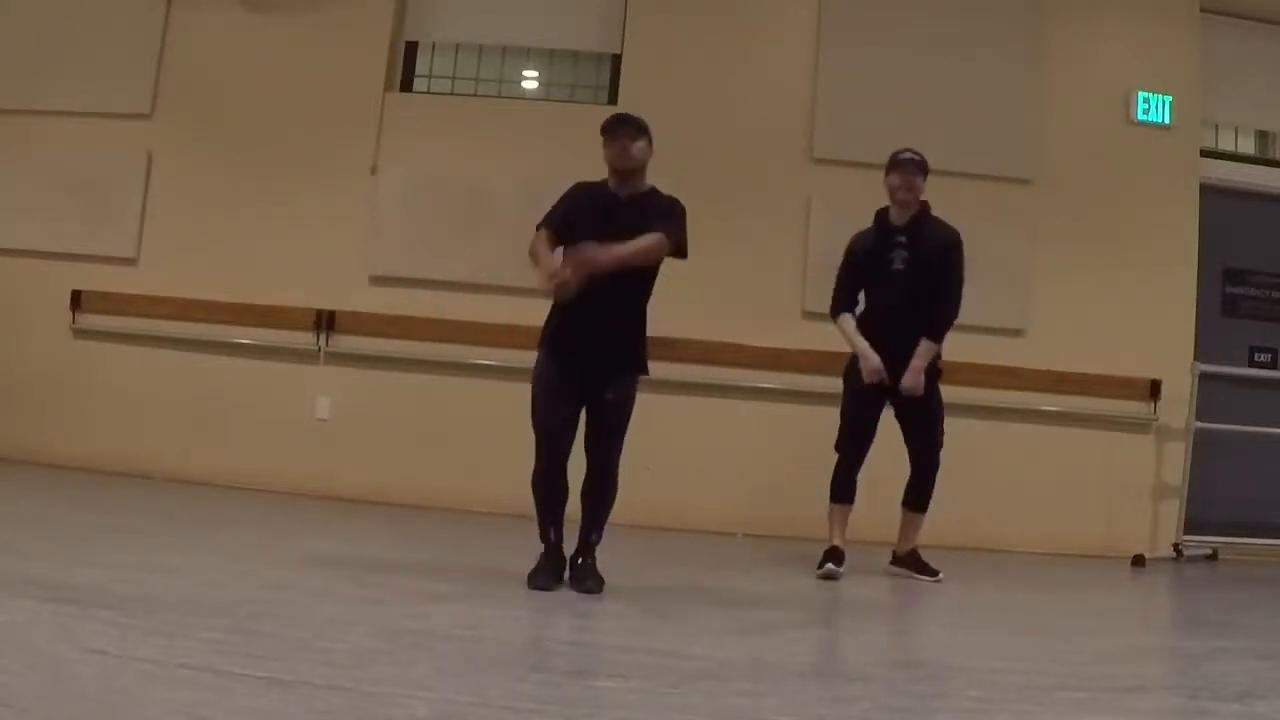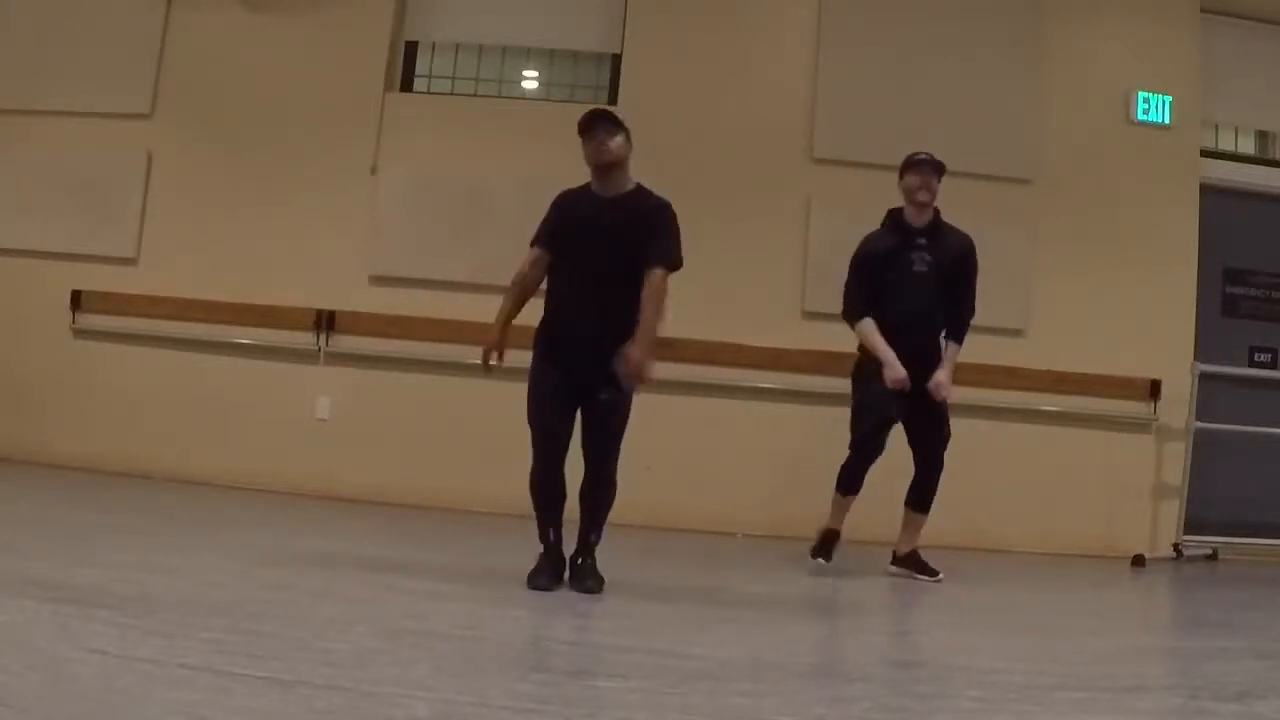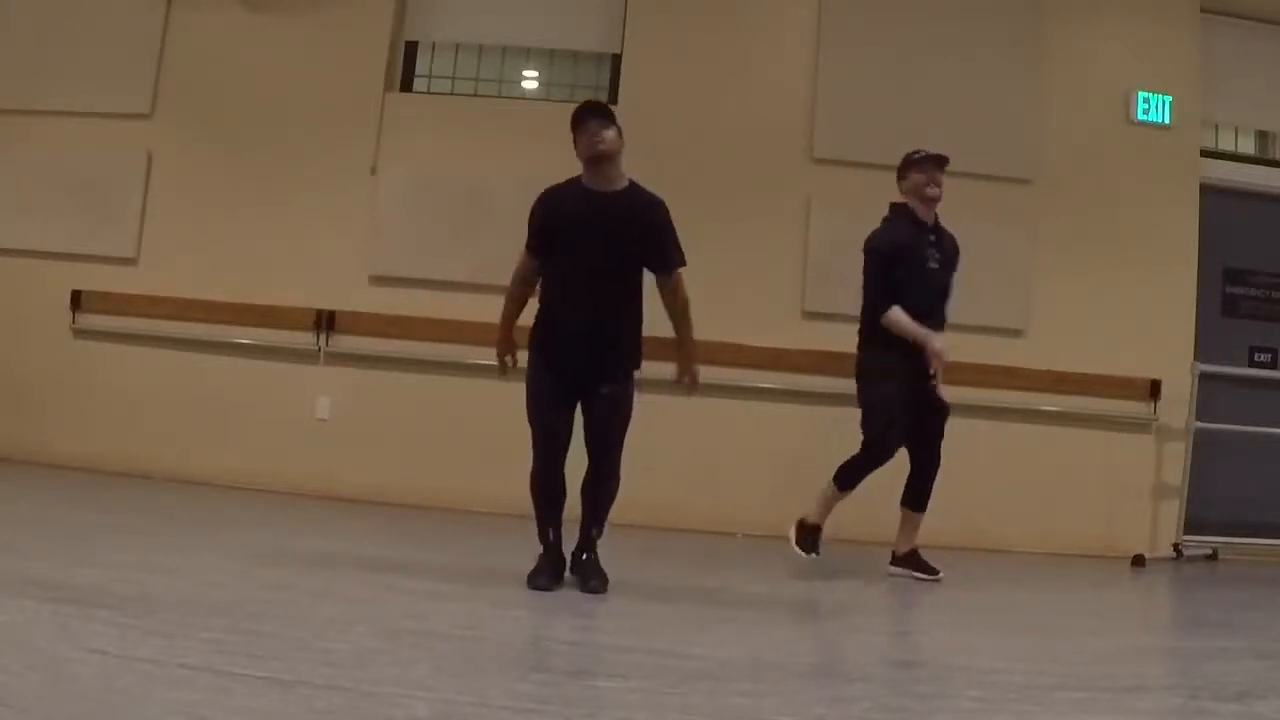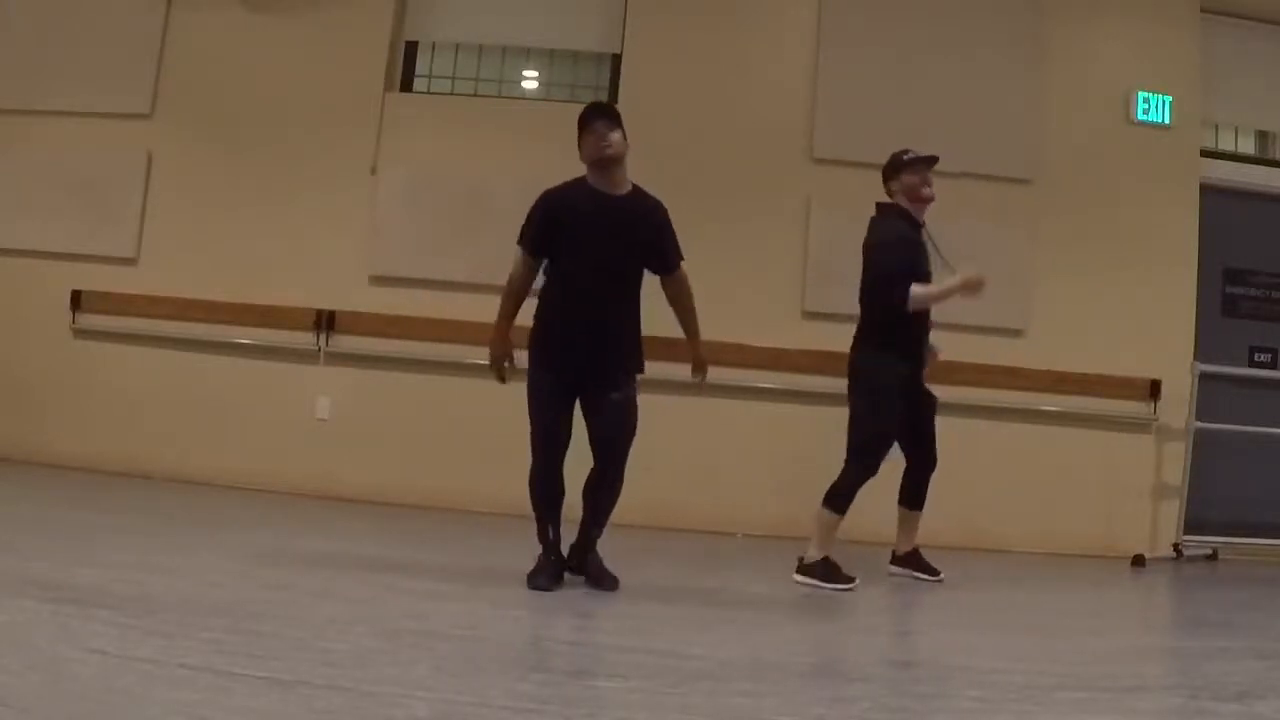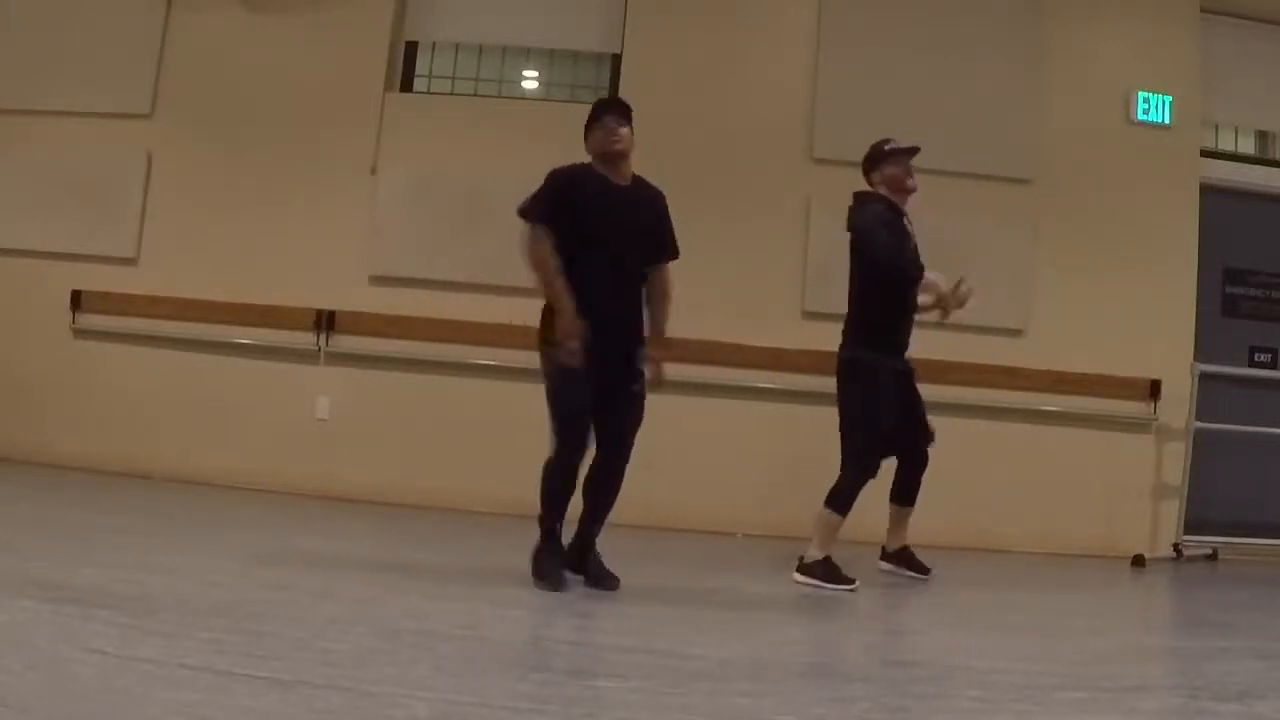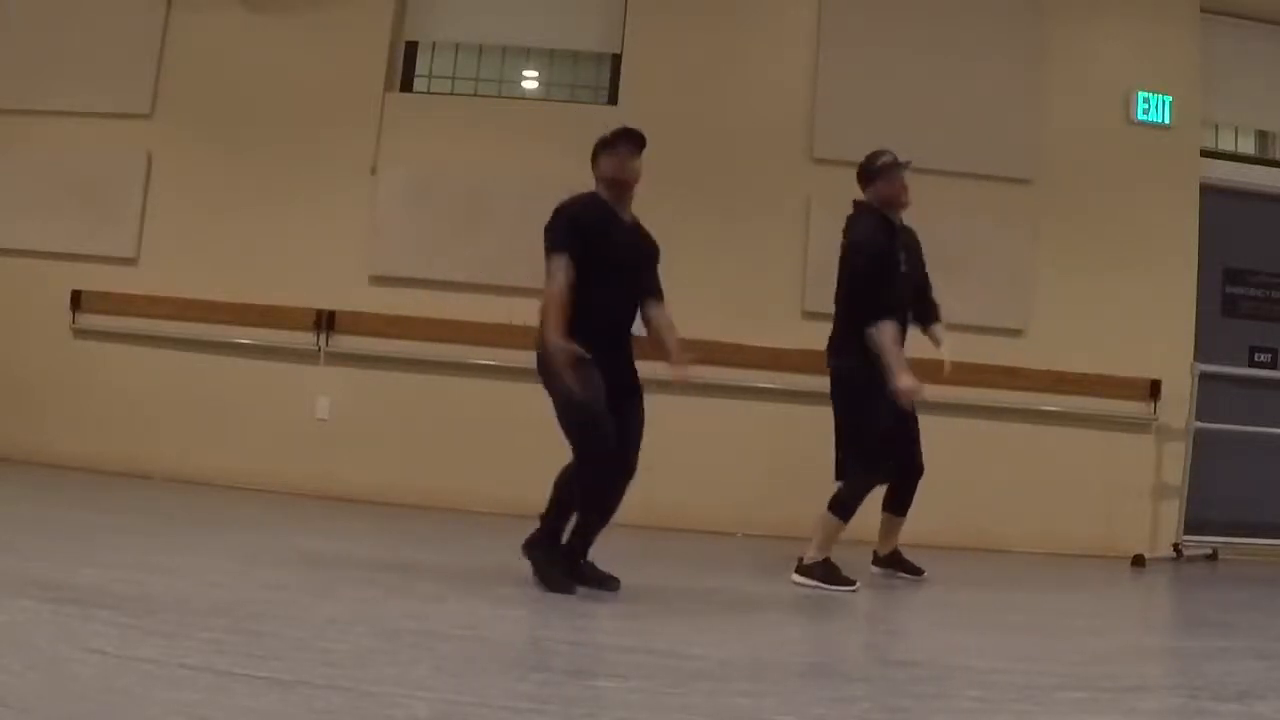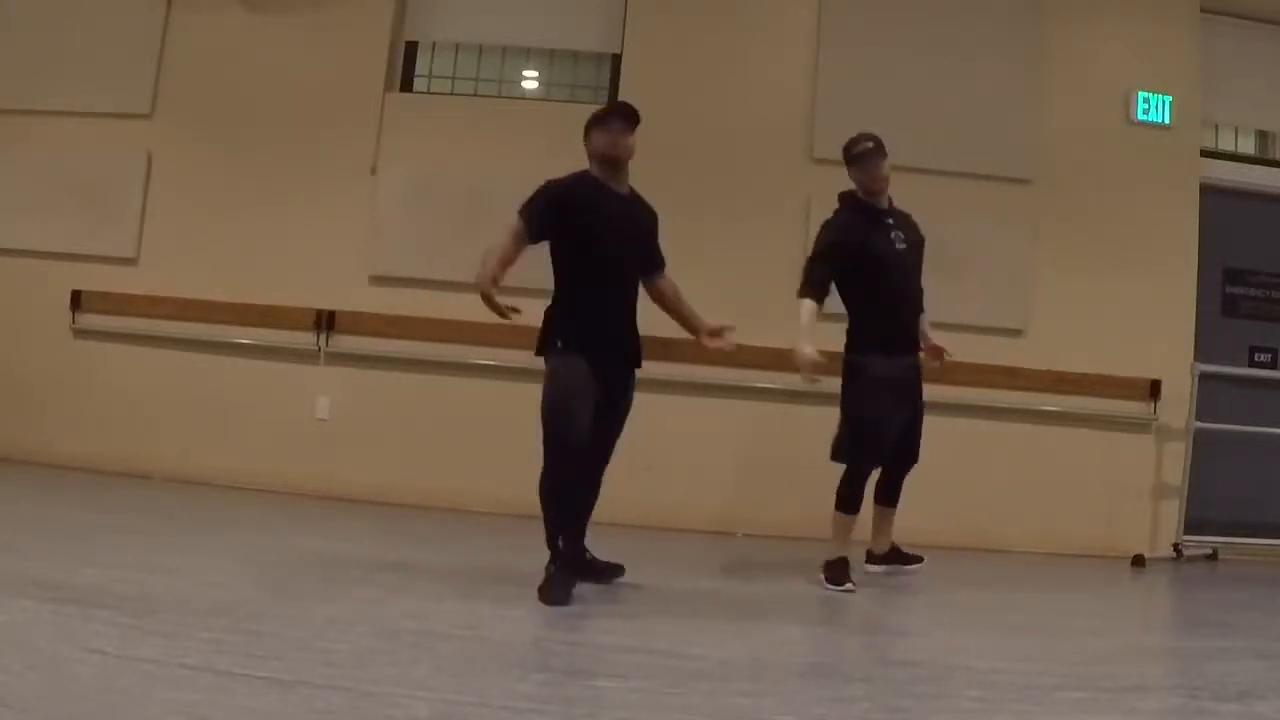
dt=0.2s
person 1, frame 1
left shoulder: (665, 209)
right shoulder: (580, 197)
left elbow: (654, 247)
right elbow: (540, 241)
left wrist: (607, 257)
right wrist: (551, 266)
left hip: (619, 357)
right hip: (560, 348)
left knee: (603, 461)
right knee: (550, 455)
left ankle: (586, 557)
right ankle: (552, 552)
person 1, frame 2
left shoulder: (654, 212)
right shoulder: (566, 205)
left elbow: (656, 279)
right elbow: (535, 265)
left wrist: (642, 344)
right wrist: (502, 325)
left hip: (612, 362)
right hip: (554, 355)
left knee: (601, 463)
right knee: (547, 458)
left ankle: (585, 556)
right ankle: (550, 553)
person 1, frame 3
left shoulder: (648, 209)
right shoulder: (555, 201)
left elbow: (671, 280)
right elbow: (529, 268)
left wrist: (686, 349)
right wrist: (505, 328)
left hip: (614, 358)
right hip: (552, 353)
left knee: (605, 458)
right knee: (548, 456)
left ankle: (586, 552)
right ankle: (550, 552)
person 1, frame 4
left shoulder: (650, 212)
right shoulder: (557, 202)
left elbow: (674, 278)
right elbow: (524, 269)
left wrist: (694, 341)
right wrist: (500, 333)
left hip: (615, 358)
right hip: (553, 353)
left knee: (612, 459)
right knee: (548, 455)
left ankle: (585, 550)
right ankle: (550, 552)
person 1, frame 5
left shoulder: (650, 201)
right shoulder: (566, 185)
left elbow: (658, 272)
right elbow: (538, 241)
left wrist: (656, 340)
right wrist: (562, 311)
left hip: (622, 344)
right hip: (572, 339)
left knee: (617, 447)
right knee: (571, 443)
left ankle: (583, 548)
right ankle: (549, 545)
person 1, frame 6
left shoulder: (642, 239)
right shoulder: (576, 214)
left elbow: (652, 304)
right elbow: (558, 272)
left wrist: (672, 348)
right wrist: (554, 335)
left hip: (618, 364)
right hip: (572, 354)
left knee: (620, 465)
right knee: (596, 452)
left ankle: (574, 556)
right ankle: (546, 540)
person 1, frame 7
left shoulder: (642, 213)
right shoulder: (566, 192)
left elbow: (657, 278)
right elbow: (519, 233)
left wrist: (695, 327)
right wrist: (490, 273)
left hip: (620, 349)
right hip: (571, 343)
left knee: (594, 454)
right knee: (567, 445)
left ankle: (575, 550)
right ankle: (559, 562)
person 2, frame 1
left shoulder: (943, 240)
right shoulder: (865, 242)
left elbow: (945, 311)
right elbow: (841, 306)
left wrist: (917, 366)
right wrist: (865, 352)
left hip: (918, 366)
right hip: (868, 363)
left knee: (927, 458)
right knee: (851, 452)
left ankle: (905, 551)
right ankle: (836, 548)
person 2, frame 2
left shoulder: (958, 246)
right shoulder: (878, 244)
left elbow: (963, 315)
right elbow: (854, 310)
left wrist: (947, 368)
right wrist: (887, 360)
left hip: (927, 368)
right hip: (880, 365)
left knee: (931, 459)
right knee: (866, 447)
left ankle: (905, 551)
right ankle: (831, 527)
person 2, frame 3
left shoulder: (947, 243)
right shoulder: (889, 236)
right elbow: (879, 304)
left wrist: (935, 353)
right wrist: (926, 337)
left hip: (918, 365)
right hip: (882, 359)
left knee: (927, 458)
right knee: (880, 445)
left ankle: (904, 551)
right ankle: (811, 522)
person 2, frame 4
left shoulder: (911, 234)
right shoulder: (890, 233)
right elbow: (896, 295)
left wrist: (924, 342)
right wrist: (952, 288)
left hip: (904, 365)
right hip: (878, 364)
left knee: (923, 457)
right knee: (864, 460)
left ankle: (906, 552)
right ankle: (814, 558)
person 2, frame 5
left shoulder: (894, 224)
right shoulder: (874, 220)
left elbow: (906, 287)
right elbow: (906, 275)
left wrist: (940, 299)
right wrist: (940, 294)
left hip: (889, 359)
right hip: (867, 358)
left knee: (914, 451)
right knee: (864, 460)
left ankle: (895, 546)
right ankle: (814, 559)
person 2, frame 6
left shoulder: (906, 239)
right shoulder: (865, 238)
left elbow: (920, 299)
right elbow: (875, 312)
left wrist: (941, 341)
right wrist: (898, 372)
left hip: (885, 373)
right hip: (860, 373)
left knee: (908, 466)
right knee: (866, 469)
left ankle: (886, 550)
right ankle: (813, 560)
person 2, frame 7
left shoulder: (907, 224)
right shoulder: (845, 225)
right elbow: (815, 284)
left wrist: (926, 336)
right wrist: (805, 339)
left hip: (907, 359)
right hip: (871, 359)
left knee: (901, 455)
right knee: (864, 456)
left ankle: (881, 548)
right ankle: (836, 559)
